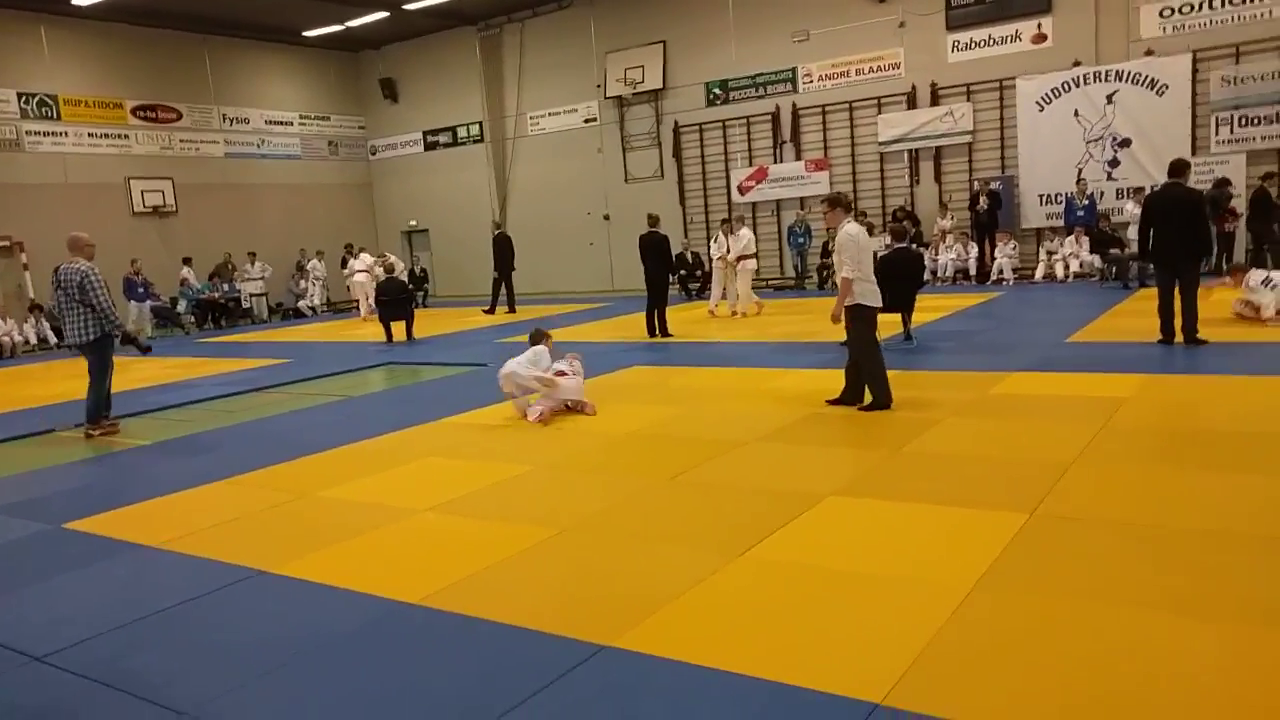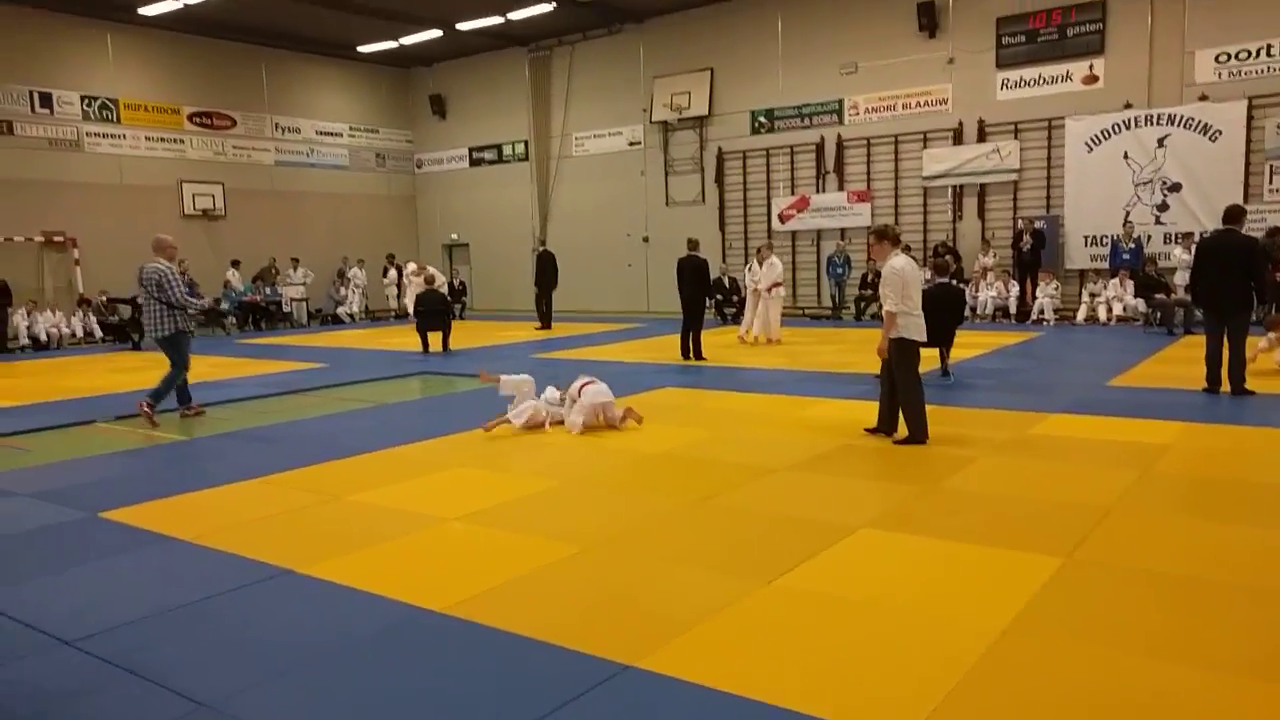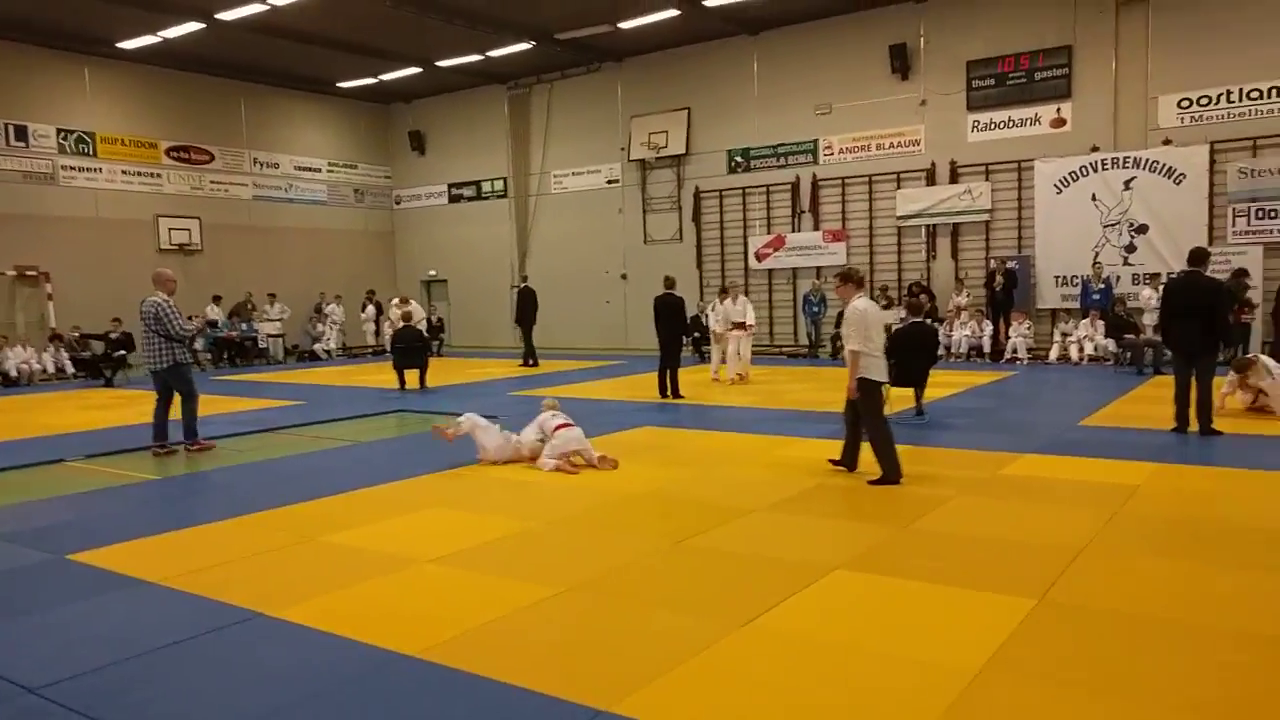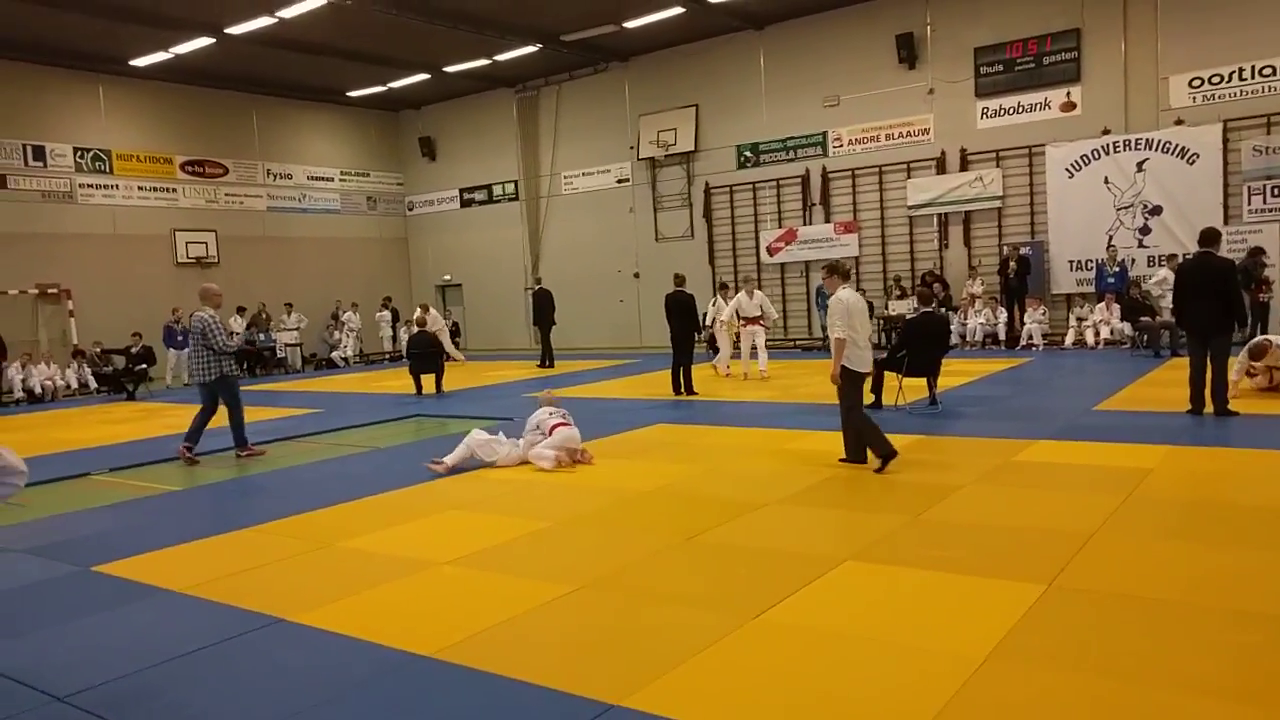
dt=0.3s
person 1, frame 1
left shoulder: (847, 235)
right shoulder: (855, 230)
left elbow: (847, 274)
left wrist: (838, 305)
left hip: (858, 299)
right hip: (863, 297)
left knee: (866, 349)
right knee: (856, 348)
left ankle: (882, 398)
right ankle: (851, 395)
person 1, frame 2
left shoulder: (892, 267)
right shoulder: (907, 262)
left elbow: (891, 307)
left wrist: (883, 339)
left hip: (903, 332)
right hip: (908, 329)
left knee: (907, 383)
right knee: (889, 377)
left ankle: (918, 433)
right ankle: (886, 424)
person 1, frame 3
left shoulder: (854, 309)
right shoulder: (872, 305)
left elbow: (854, 347)
right elbow: (881, 341)
left wrist: (851, 379)
left hip: (865, 373)
right hip: (875, 370)
left knee: (875, 422)
right knee: (853, 415)
left ankle: (891, 472)
right ankle: (848, 459)
person 1, frame 4
left shoulder: (838, 299)
right shoulder: (857, 297)
left elbow: (840, 335)
right elbow: (867, 333)
left wrist: (835, 366)
right wrist: (868, 360)
left hip: (849, 362)
right hip: (861, 361)
left knee: (852, 411)
right knee: (849, 408)
left ankle: (885, 450)
right ankle: (856, 454)
person 2, frame 1
left shoulder: (59, 272)
right shoulder: (88, 270)
left elbow: (58, 306)
right elbow: (103, 304)
right wrist: (121, 327)
left hip: (75, 333)
right hip: (96, 331)
left knee: (99, 372)
right knee: (101, 374)
left ankle: (102, 415)
right ankle: (93, 423)
person 2, frame 2
left shoulder: (145, 270)
right shoulder: (167, 270)
right elbow: (181, 300)
right wrist: (202, 305)
left hip: (157, 327)
right hip: (172, 326)
left knee: (179, 365)
right knee: (180, 367)
left ankle: (186, 405)
right ankle: (149, 402)
person 2, frame 3
left shoulder: (147, 302)
right shoulder: (165, 302)
right elbow: (179, 331)
left wrist: (187, 326)
right wrist: (194, 327)
left hip: (153, 359)
right hip: (171, 359)
left knee: (163, 399)
right knee: (189, 396)
left ankle: (159, 443)
right ankle: (192, 441)
person 2, frame 4
left shoulder: (196, 317)
right shoulder: (211, 318)
right elbow: (223, 346)
left wrist: (229, 338)
right wrist: (237, 341)
left hip: (202, 372)
right hip: (219, 371)
left knee: (208, 408)
right knee: (235, 407)
left ankle: (188, 445)
right ankle: (242, 447)
person 3, frame 1
left shoulder: (1152, 198)
right shoulder: (1194, 196)
left elbow: (1144, 229)
right elbow: (1202, 227)
left wrist: (1143, 252)
right wrist: (1206, 250)
left hip: (1162, 254)
right hip: (1188, 254)
left knee: (1165, 297)
right knee: (1189, 296)
left ankle: (1167, 335)
right ankle: (1190, 335)
person 3, frame 2
left shoulder: (1205, 243)
right shoulder: (1250, 244)
left elbow: (1196, 274)
right elbow: (1259, 274)
left wrist: (1196, 298)
right wrist: (1261, 298)
left hip: (1212, 301)
right hip: (1239, 302)
left knee: (1213, 343)
right knee: (1237, 345)
left ankle: (1213, 384)
right ankle: (1237, 385)
person 3, frame 3
left shoulder: (1172, 285)
right shoulder: (1215, 286)
left elbow: (1164, 316)
right elbow: (1222, 316)
left wrist: (1167, 339)
right wrist: (1225, 340)
left hip: (1180, 342)
right hip: (1206, 343)
left knee: (1181, 384)
right knee: (1204, 385)
left ankle: (1181, 423)
right ankle: (1205, 425)
person 3, frame 4
left shoulder: (1184, 267)
right shoulder: (1227, 266)
left elbow: (1178, 298)
right elbow: (1235, 296)
left wrist: (1180, 321)
right wrist: (1241, 321)
left hip: (1194, 324)
right hip: (1220, 324)
left knee: (1196, 366)
right knee: (1219, 366)
left ankle: (1197, 405)
right ankle: (1220, 406)
